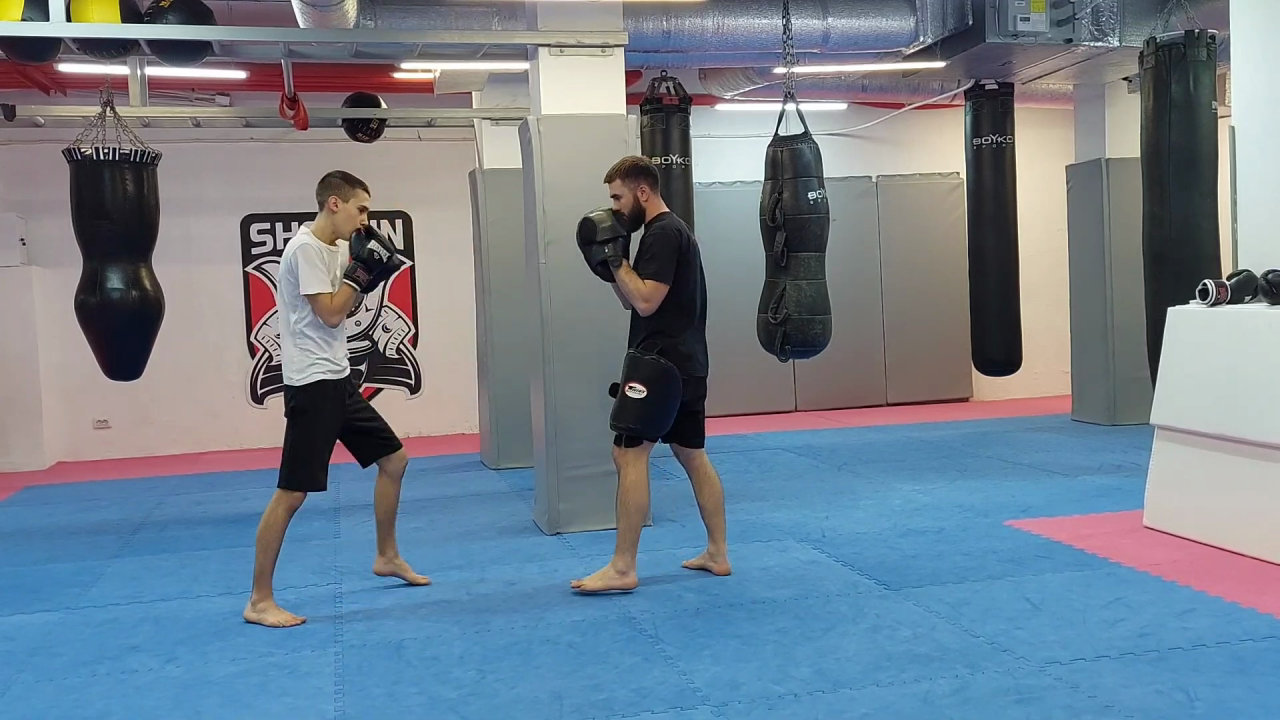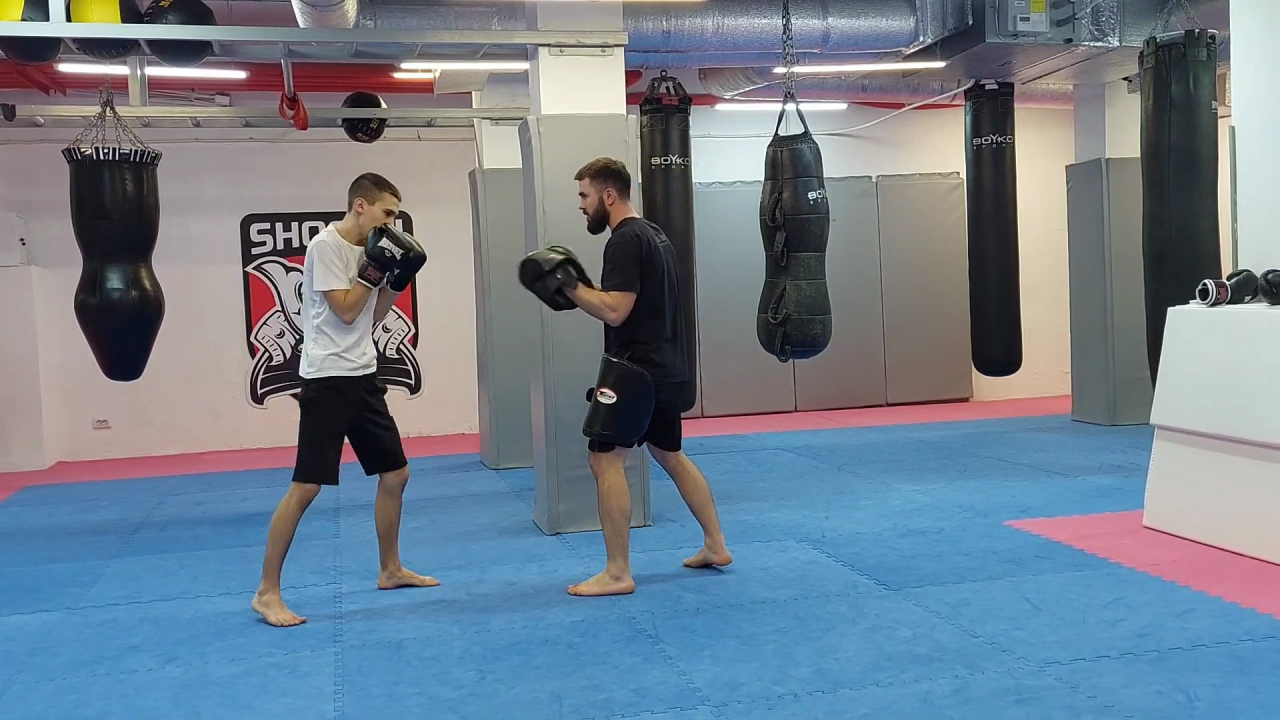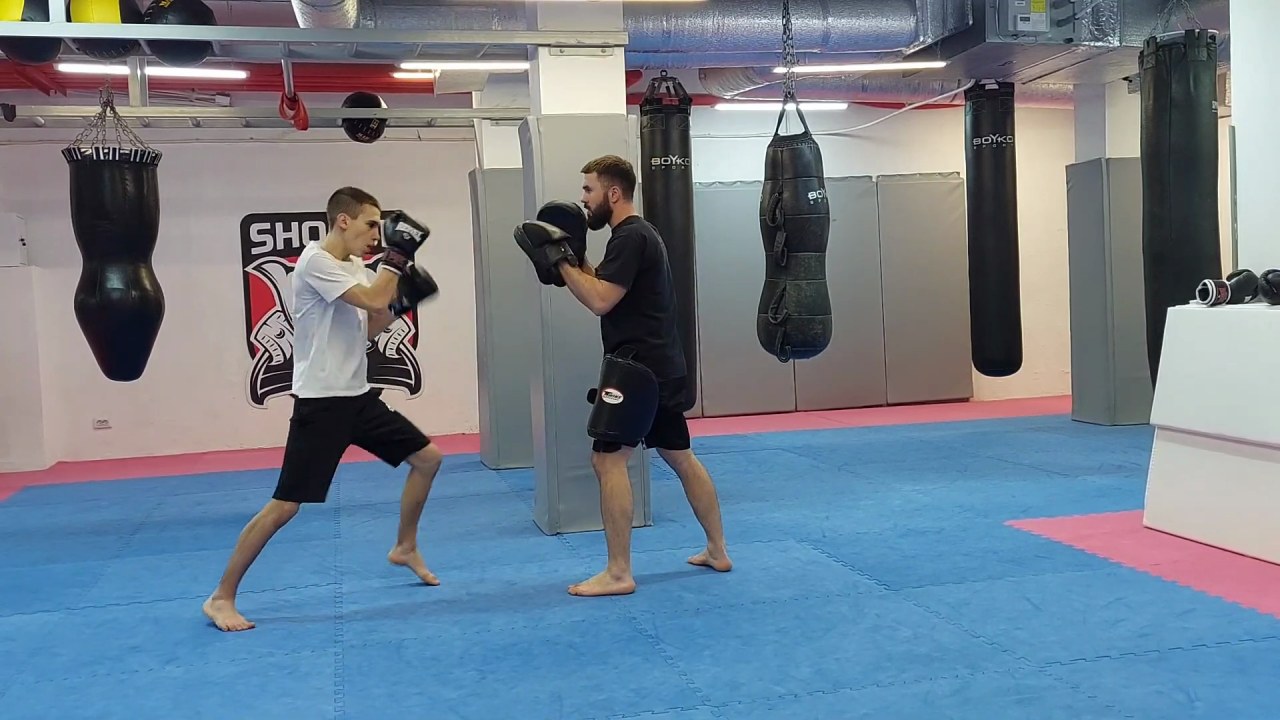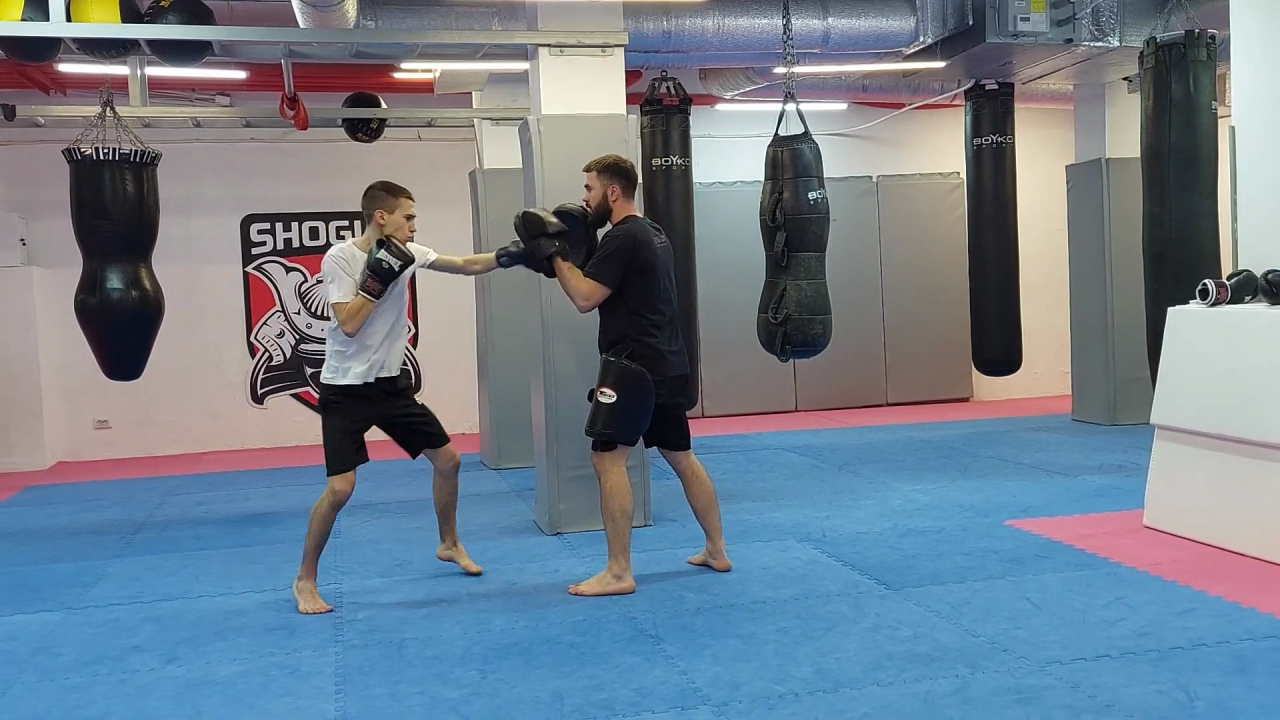
dt=0.3s
person 1, frame 1
left shoulder: (337, 248)
right shoulder: (305, 248)
right elbow: (329, 314)
left wrist: (368, 276)
right wrist: (359, 269)
left hip: (339, 380)
right hip: (311, 385)
left knee: (393, 461)
right knee: (291, 494)
left ankle: (387, 557)
right ankle: (259, 599)
person 1, frame 2
left shoulder: (367, 249)
right shoulder: (326, 246)
right elbow: (346, 312)
left wrist: (398, 277)
right wrist: (375, 266)
left hip: (364, 378)
right hip: (327, 382)
left knee: (395, 476)
right knee: (306, 487)
left ankle: (391, 569)
right ankle: (267, 591)
person 1, frame 3
left shoulder: (352, 269)
right shoulder: (315, 262)
left elbow: (373, 327)
right elbow: (369, 303)
left wrist: (403, 300)
right wrist: (397, 257)
left hip: (359, 396)
right hip: (321, 403)
left knee: (428, 457)
right knee: (284, 506)
left ankle: (406, 547)
right ankle: (221, 597)
person 1, frame 4
left shoulder: (408, 254)
right shoulder: (339, 258)
left elbow: (465, 265)
right elbow: (349, 324)
left wrist: (507, 258)
right wrist: (378, 279)
left hip: (390, 383)
right hip: (345, 389)
left knee: (447, 456)
right knee: (340, 487)
left ankle: (449, 544)
right ankle: (306, 578)
person 2, frame 1
left shoulder: (662, 233)
right shoulder: (674, 230)
left elbow: (646, 301)
right elbow: (643, 297)
left wrist: (614, 262)
right wrist: (615, 265)
left hip: (662, 363)
right hip: (684, 363)
left knee: (629, 455)
right knee: (692, 455)
left ankle: (622, 567)
right ankle: (718, 553)
person 2, frame 2
left shoulder: (625, 240)
right shoulder: (651, 234)
left elbow: (615, 311)
left wrist: (570, 288)
right wrist: (584, 290)
left hip: (638, 368)
right hip: (664, 367)
left knee: (604, 459)
right knee: (671, 455)
left ankle: (617, 572)
right ankle: (716, 545)
person 2, frame 3
left shoulder: (629, 238)
right shoulder: (637, 233)
left elbow: (601, 300)
right elbow: (607, 286)
left wrist: (562, 264)
right wrist: (571, 263)
left hip: (638, 369)
right hip: (662, 366)
left knee: (607, 460)
right knee: (681, 456)
left ankle: (619, 573)
right ankle: (718, 550)
person 2, frame 4
left shoulder: (623, 237)
right shoulder: (652, 234)
left elbow: (585, 298)
left wrist: (555, 257)
left hip: (636, 368)
right hip: (666, 365)
left knee: (607, 459)
right knee: (682, 457)
left ankle: (619, 573)
right ankle: (717, 551)
